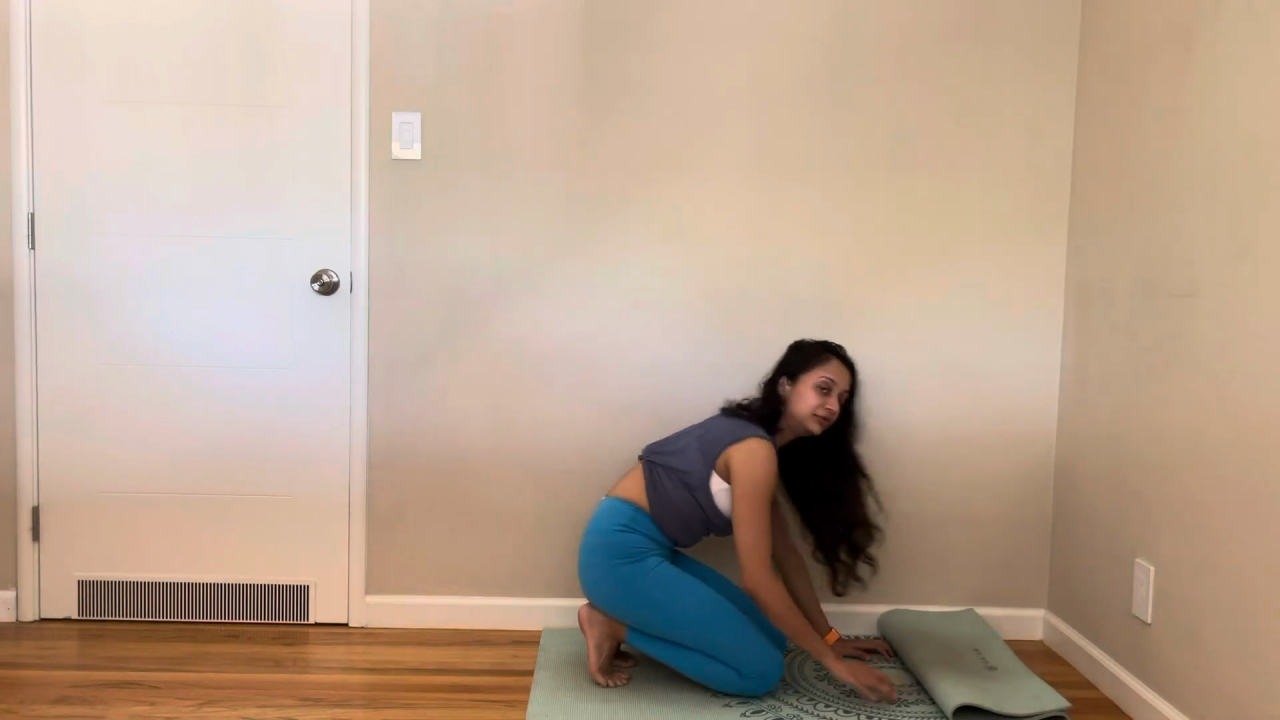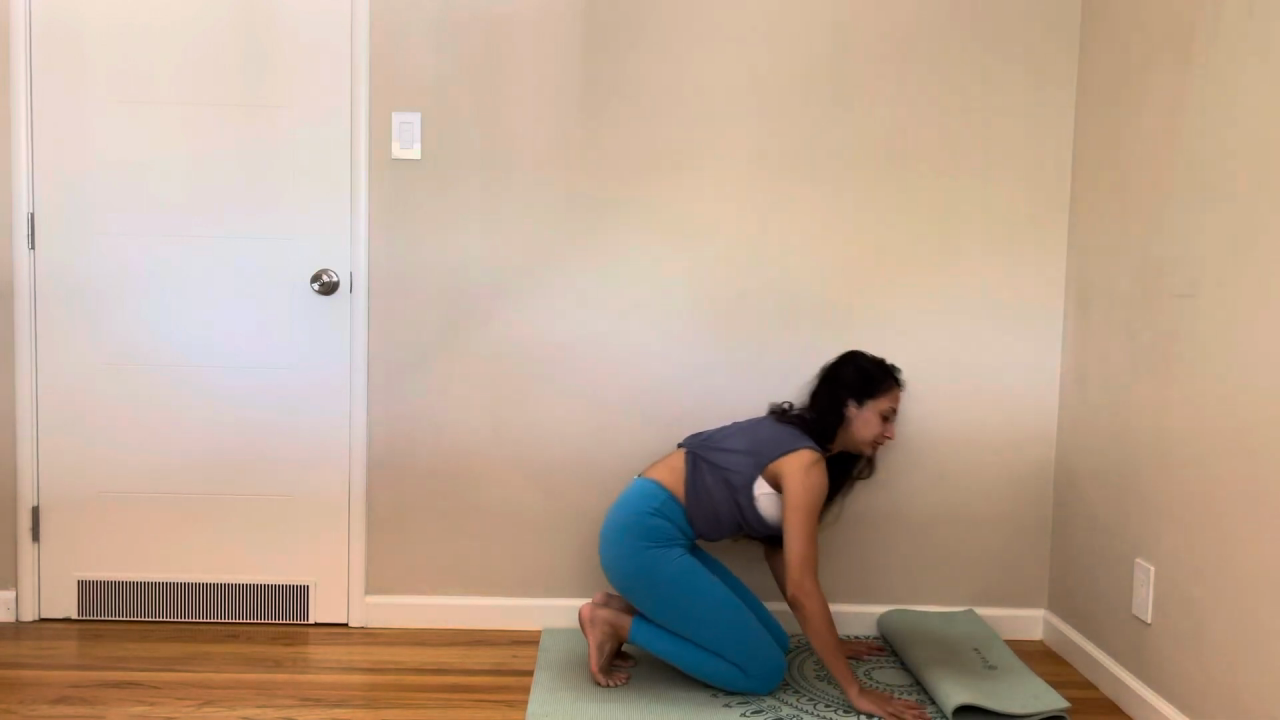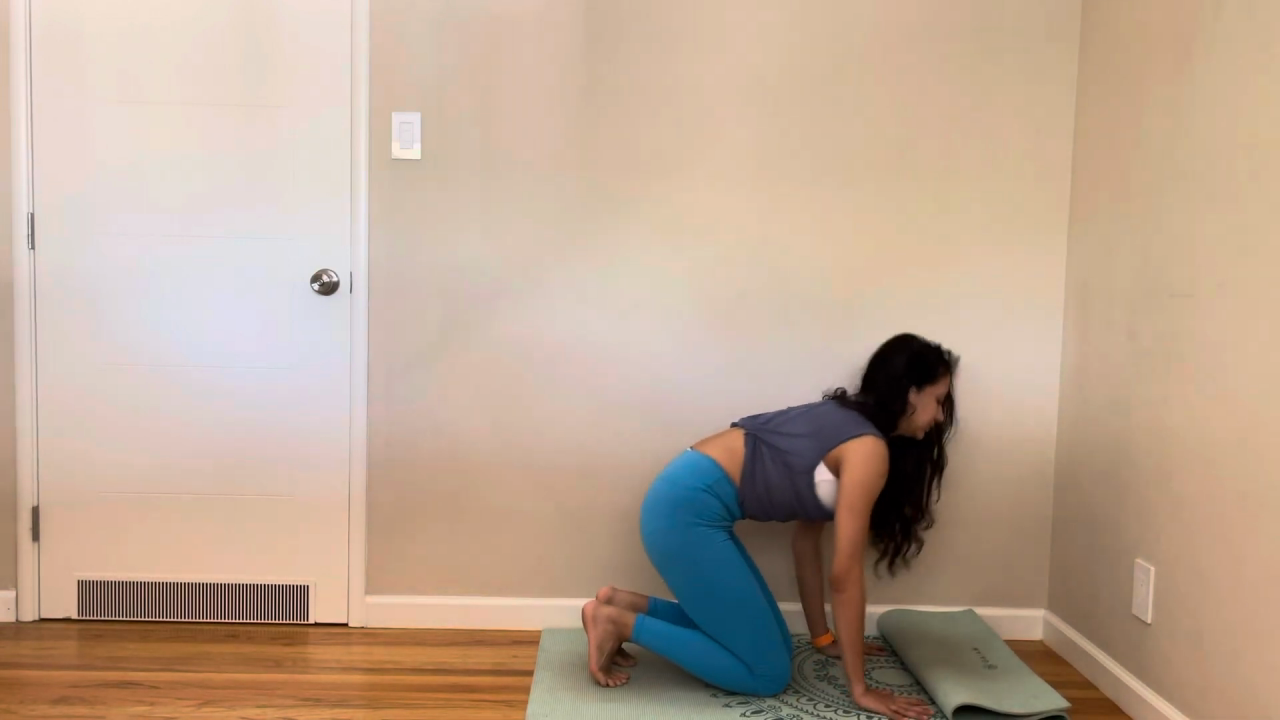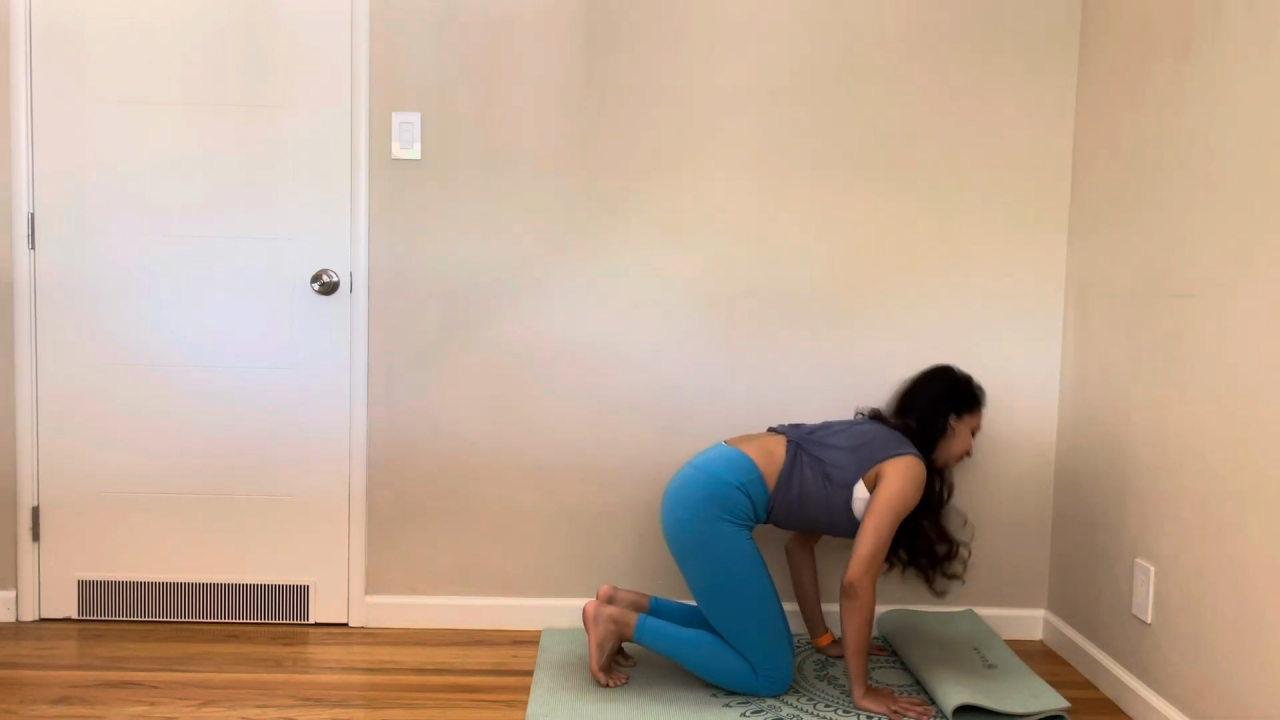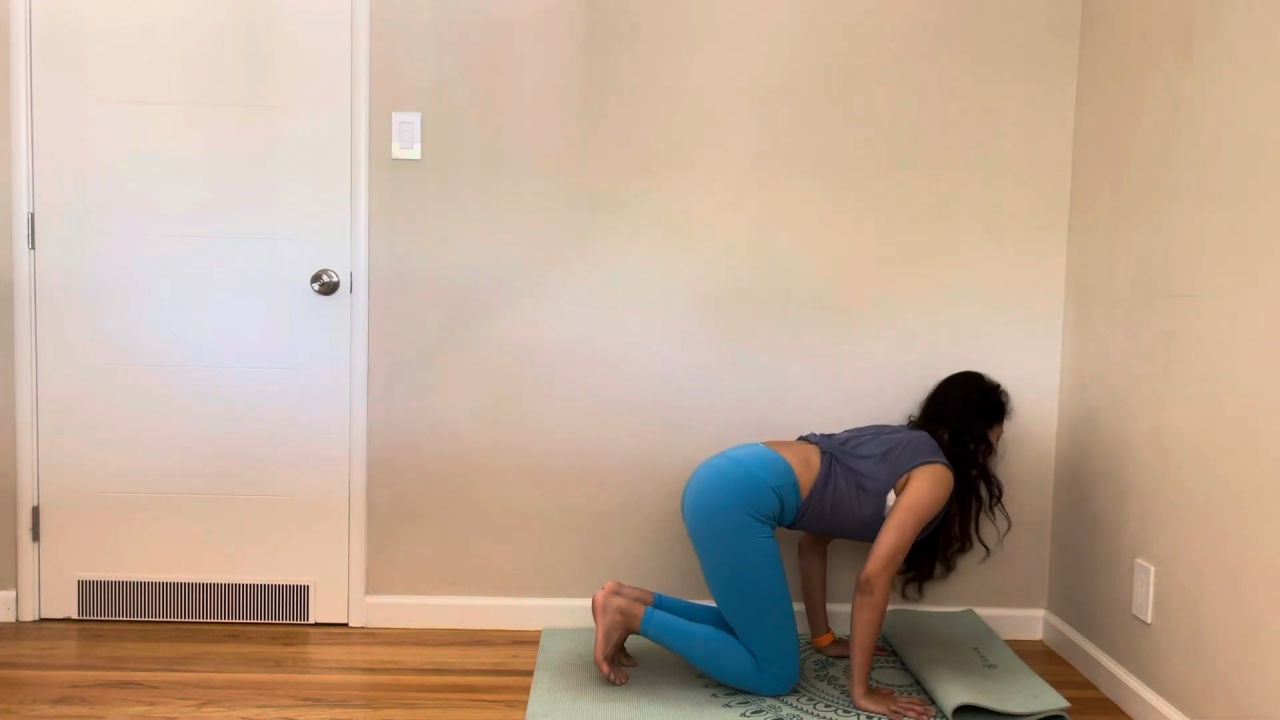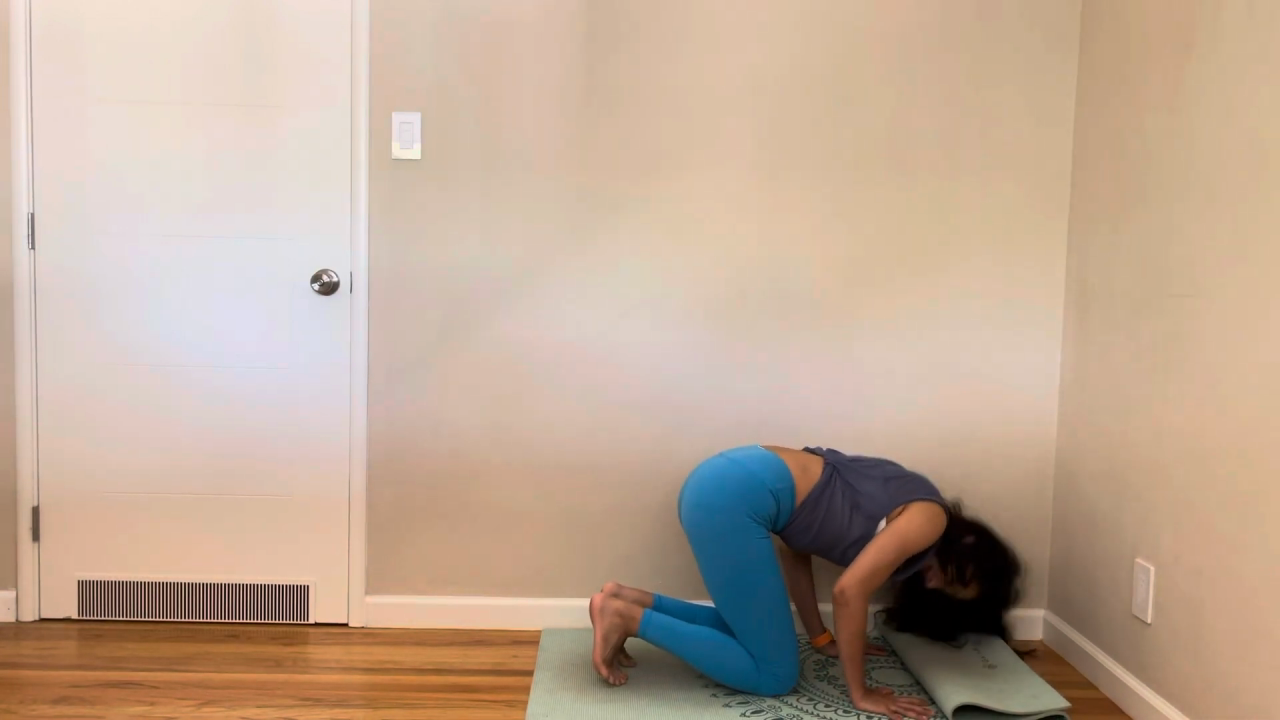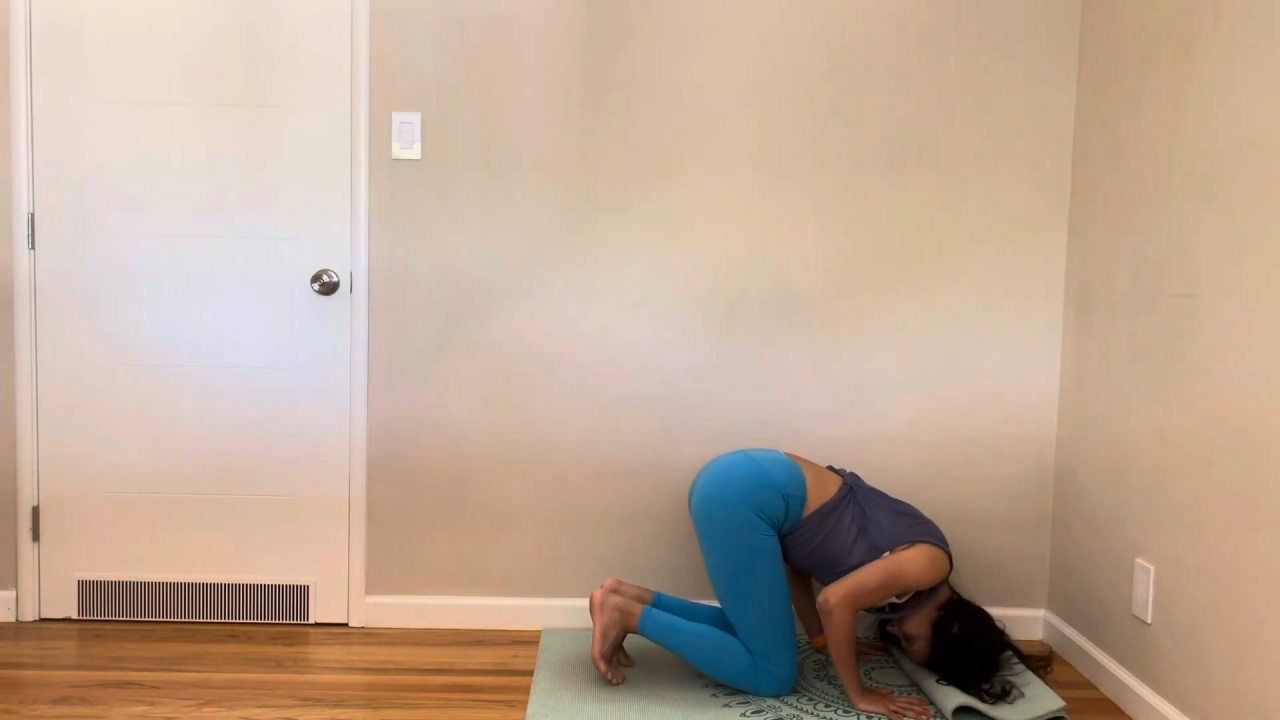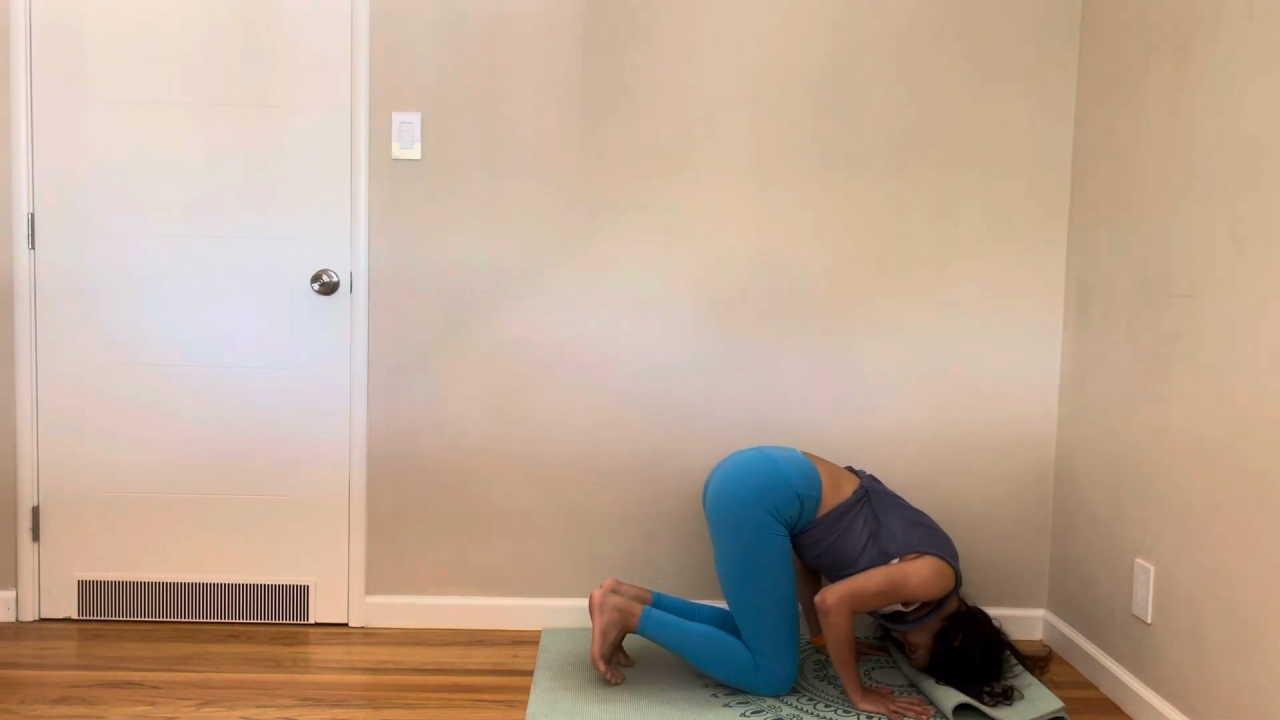
dt=0.4s
person 1, frame 1
left shoulder: (754, 433)
right shoulder: (755, 450)
left elbow: (782, 549)
right elbow: (757, 579)
left wrist: (828, 636)
right wrist: (830, 659)
left hip: (645, 549)
right hip: (622, 555)
left knee: (773, 640)
right knee: (762, 671)
left ankle: (621, 613)
right ankle: (616, 629)
person 1, frame 2
left shoulder: (788, 438)
right shoulder: (804, 463)
left elbow: (780, 549)
right elbow: (801, 590)
left wrist: (829, 643)
left hip: (661, 535)
right hip: (644, 536)
left knee: (773, 644)
right knee: (763, 671)
left ankle: (624, 607)
right ankle: (617, 625)
person 1, frame 3
left shoulder: (845, 425)
right shoulder: (869, 449)
left elbow: (807, 537)
right elbow: (843, 574)
left wrist: (824, 638)
right wrist: (860, 688)
left hip: (689, 501)
right hip: (688, 509)
left knee: (774, 645)
right knee: (767, 674)
left ankle: (626, 604)
right ankle: (620, 623)
person 1, frame 4
left shoulder: (876, 443)
right shoulder: (908, 467)
left elbow: (799, 545)
right elbow: (857, 581)
left wrist: (823, 638)
left hip: (703, 489)
right hip: (712, 502)
left knee: (753, 642)
right knee: (770, 676)
left ankle: (626, 602)
right ankle: (619, 623)
person 1, frame 5
left shoulder: (903, 447)
right shoulder: (936, 474)
left elbow: (811, 543)
right elbow: (874, 579)
left wrist: (823, 637)
left hip: (723, 481)
right hip: (738, 498)
left knee: (754, 634)
right knee: (774, 675)
left ankle: (631, 599)
right ankle: (628, 615)
person 1, frame 6
left shoulder: (905, 497)
right shoulder: (930, 517)
left elbow: (793, 551)
right elbow: (849, 591)
left wrist: (821, 638)
left hip: (720, 482)
right hip: (734, 499)
left knee: (753, 639)
right knee: (774, 675)
left ankle: (628, 599)
right ankle: (628, 617)
person 1, frame 7
left shoulder: (907, 549)
right shoulder: (929, 563)
left elbow: (796, 564)
right elbow: (835, 601)
left wrist: (821, 639)
left hip: (735, 481)
right hip: (743, 497)
left knee: (756, 635)
right knee: (771, 675)
left ankle: (629, 596)
right ankle: (628, 614)
person 1, frame 8
left shoulder: (920, 560)
right shoulder: (935, 576)
left elbow: (805, 560)
right elbow: (833, 602)
left wrist: (826, 639)
left hip: (749, 477)
right hip: (758, 494)
left knee: (756, 637)
right knee: (772, 675)
left ankle: (628, 596)
right ankle: (628, 613)
